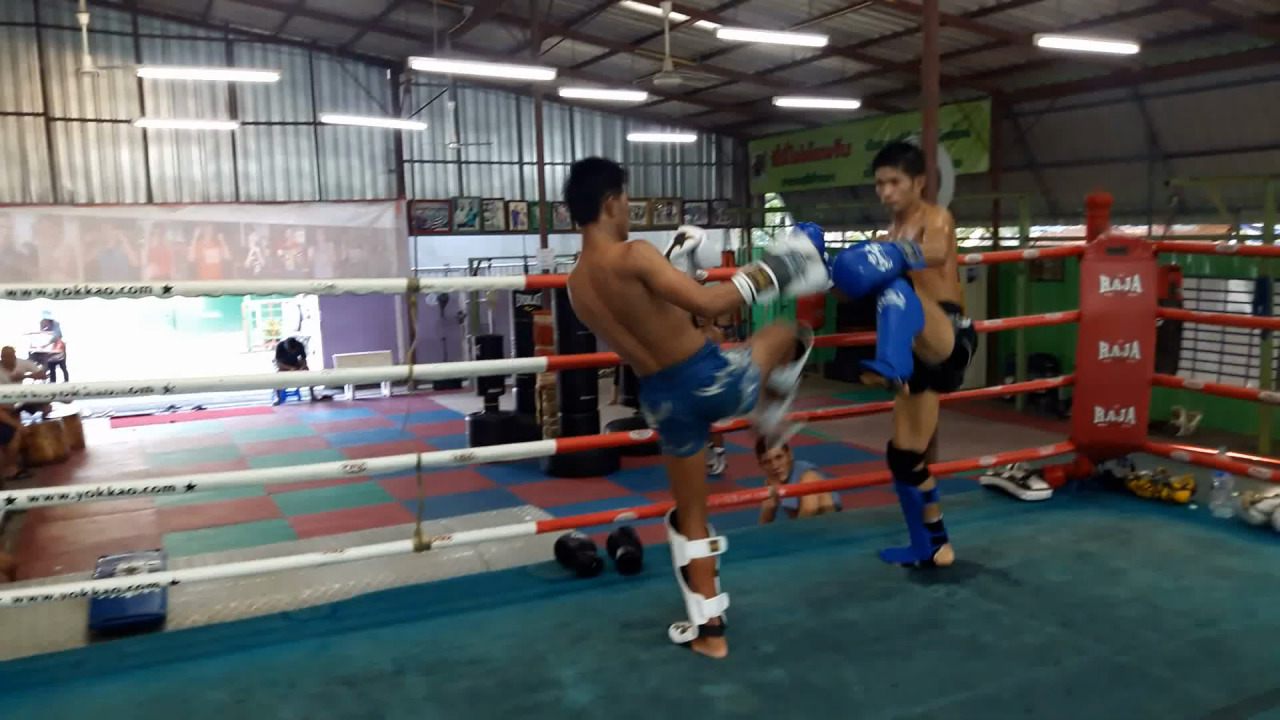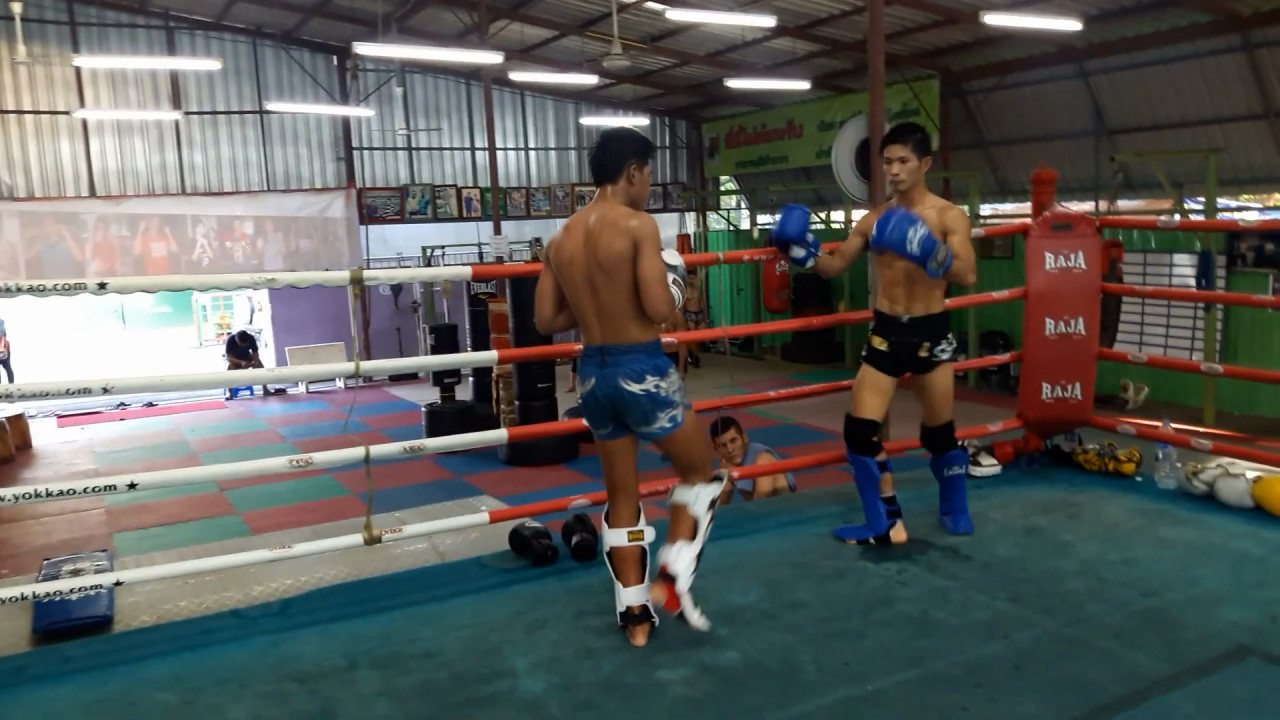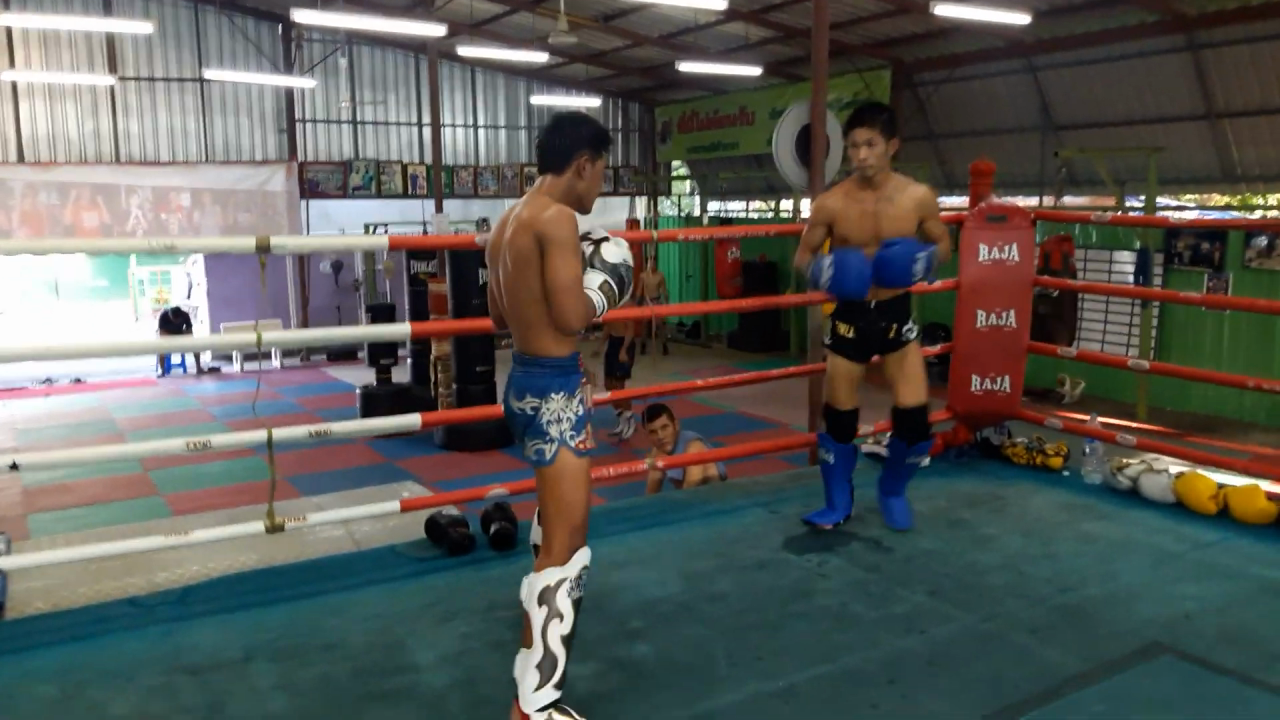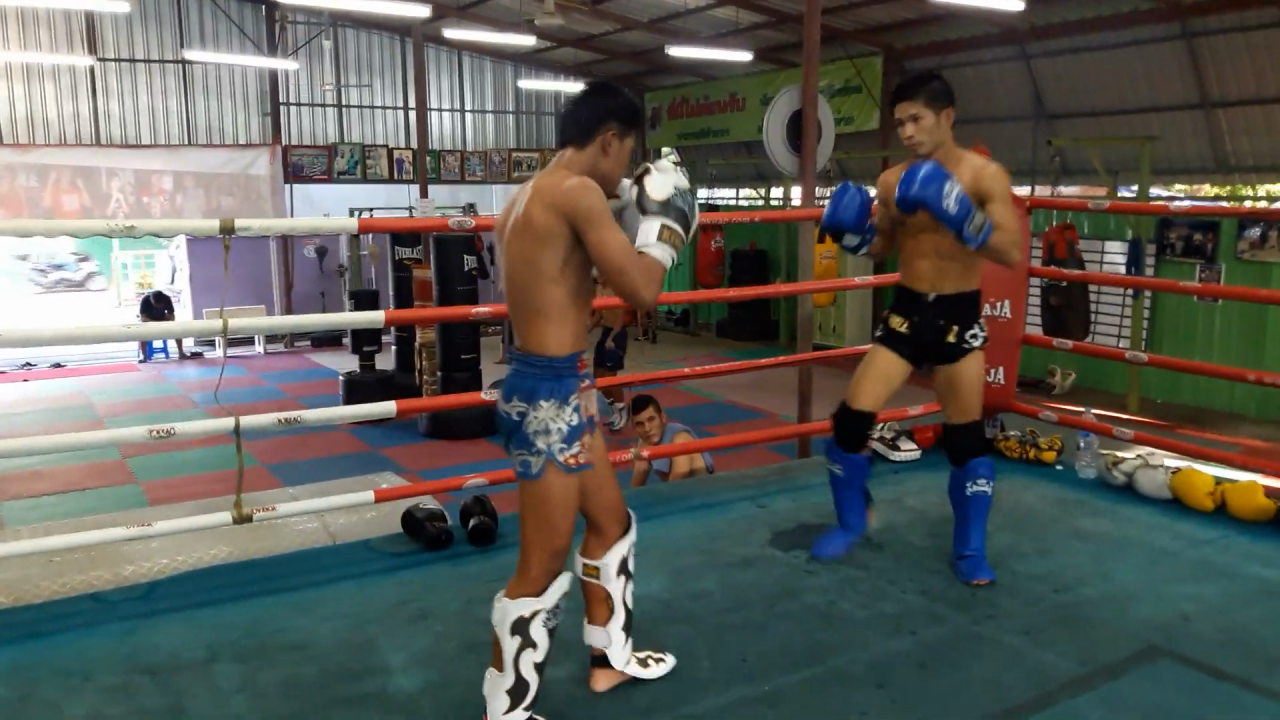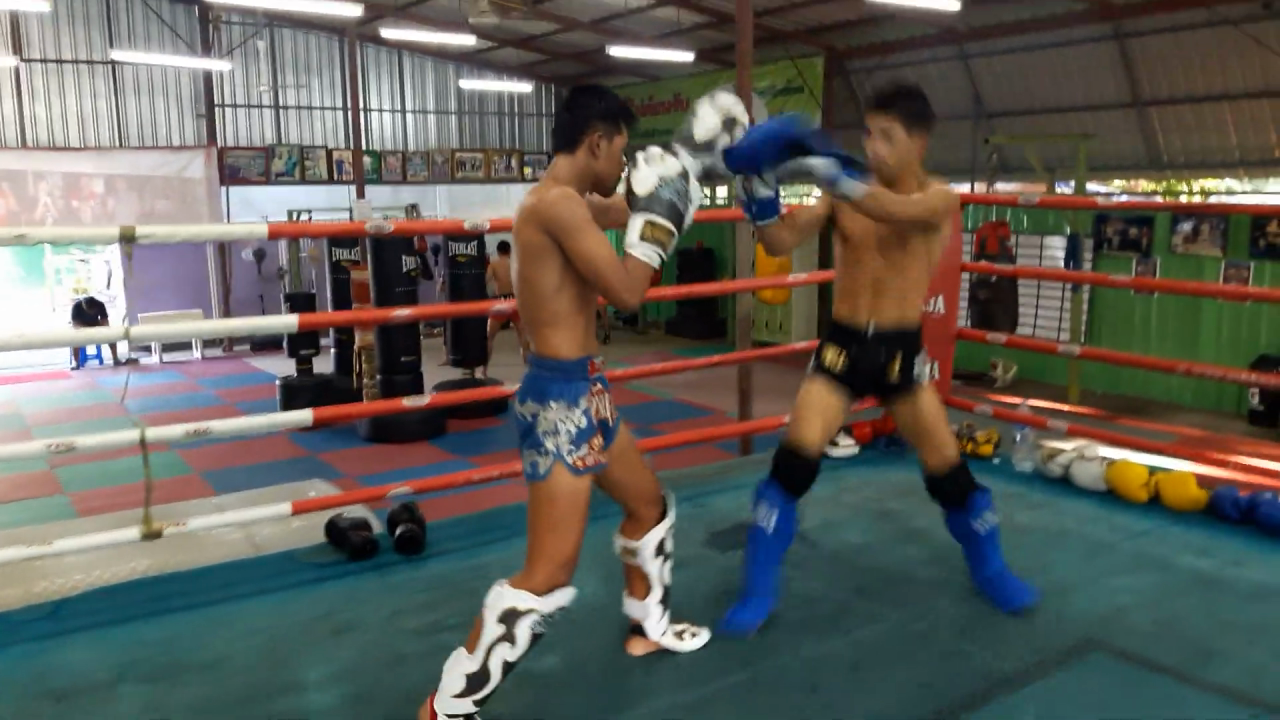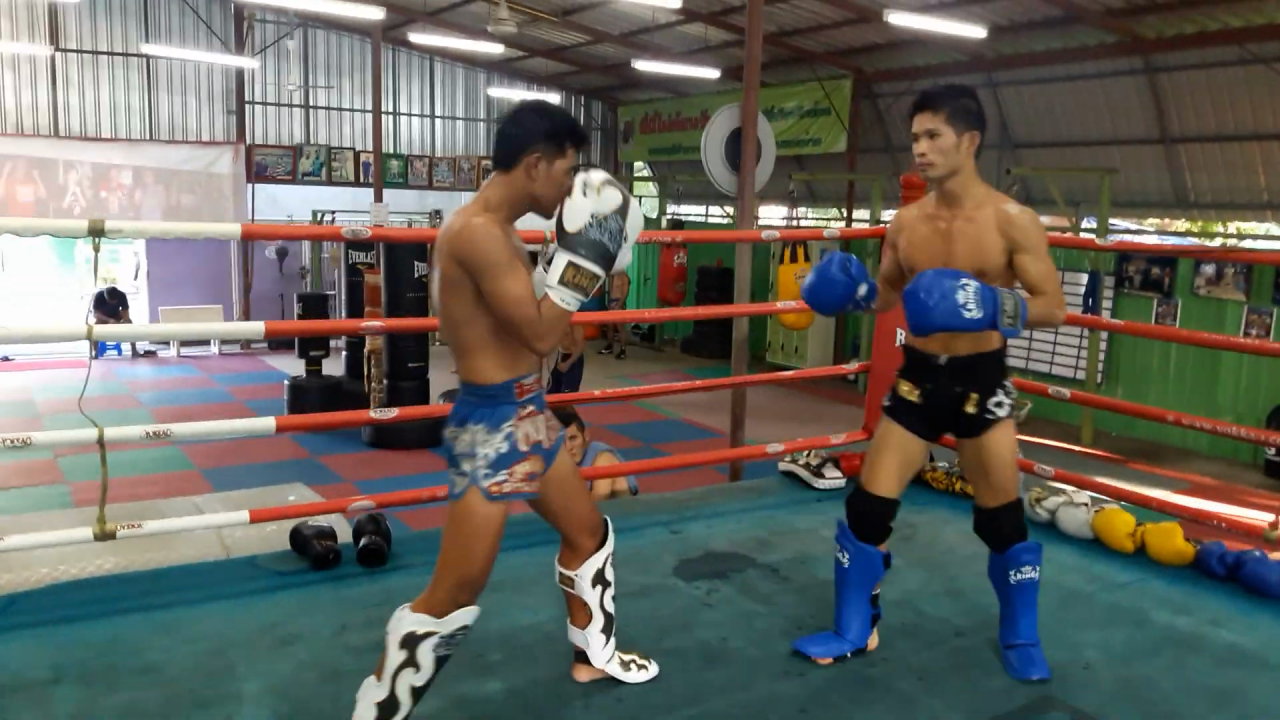
dt=0.5s
person 1, frame 1
left shoulder: (576, 284)
right shoulder: (631, 255)
right elbow: (706, 304)
left wrist: (677, 263)
right wrist: (767, 272)
left hip: (663, 397)
right hip: (711, 374)
left knee: (689, 515)
right knee: (787, 335)
left ankle: (708, 628)
right ankle: (770, 412)
person 1, frame 2
left shoulder: (562, 239)
right shoulder: (636, 225)
left elbow: (546, 321)
right elbow: (659, 309)
right wrist: (673, 277)
left hip: (595, 376)
right hip: (644, 372)
left knee: (622, 500)
right knee: (702, 473)
left ankle: (635, 613)
right ankle: (672, 580)
person 1, frame 3
left shoulder: (507, 223)
right shoulder: (556, 217)
right elbow: (572, 317)
right wrist: (607, 276)
left hip: (525, 381)
right hip: (554, 389)
left knee: (559, 506)
right knee: (564, 547)
left ankle: (546, 606)
person 1, frame 4
left shoulder: (525, 200)
right shoulder: (577, 192)
right elbow: (641, 291)
left wrist: (626, 211)
right wrist: (665, 221)
left hip: (556, 387)
right hip: (549, 395)
left knee: (611, 524)
right knee: (541, 570)
left ankle: (610, 655)
person 1, frame 5
left shoulder: (564, 201)
right shoulder: (556, 202)
left elbow: (617, 213)
right elbow: (627, 291)
left wrist: (665, 175)
right wrist: (659, 209)
left hip: (583, 392)
right hip: (561, 398)
left knee: (650, 507)
right knee: (547, 577)
left ankle: (648, 626)
person 1, frame 6
left shoulder: (497, 229)
right shoulder: (476, 230)
right elbow: (541, 337)
left wrist: (585, 252)
right wrist: (585, 249)
left hip: (529, 413)
right hip: (488, 424)
left knee: (589, 533)
right knee: (453, 596)
left ankle: (594, 652)
person 2, frame 1
left shoulder: (935, 217)
right shoulder: (889, 236)
left elbow: (937, 253)
right elbow: (857, 286)
left wrist: (893, 255)
right wrist: (823, 268)
left hip: (950, 337)
right hip: (920, 352)
left knee: (897, 289)
right knee: (904, 455)
left ankle: (889, 365)
right ankle: (929, 545)
person 2, frame 2
left shoulder: (948, 216)
right shoulder: (871, 221)
left elbow: (967, 276)
right elbow: (835, 265)
left wrist: (928, 247)
right wrist: (804, 251)
left hip: (931, 333)
right hip: (884, 335)
left knee: (939, 435)
right knee: (860, 431)
left ankle: (954, 509)
right ankle: (883, 522)
person 2, frame 3
left shoulder: (919, 197)
right shoulder: (830, 203)
left elbow: (944, 247)
right elbow: (803, 257)
left wrist: (922, 260)
right wrist: (824, 270)
left hip: (896, 317)
right hip: (848, 318)
left knee: (914, 421)
right knee: (839, 420)
left ankle: (892, 490)
right ankle: (837, 505)
person 2, frame 4
left shoulder: (986, 175)
right shoulder: (892, 182)
left elbow: (1015, 253)
left wrist: (960, 215)
right wrist: (855, 231)
left hip: (959, 316)
right hip: (905, 314)
left knee: (966, 440)
right knee: (851, 421)
left ankle: (970, 551)
right ankle: (850, 520)
person 2, frame 5
left shoulder: (937, 201)
right shoulder: (843, 195)
left elbow: (888, 212)
right elbow: (781, 244)
left wrist: (824, 168)
right wrist: (759, 190)
left hip: (900, 353)
right hip: (842, 346)
left knee: (950, 476)
right knee: (793, 465)
left ankle: (991, 572)
right ankle: (757, 593)
person 2, frame 6
left shoulder: (1012, 220)
right shoulder: (905, 222)
left elbow: (1053, 307)
left wrist: (989, 306)
right wrist: (856, 291)
left hip: (981, 381)
right hip: (918, 377)
left knee: (1003, 521)
right knee: (867, 507)
left ankle: (1020, 639)
right ankle: (853, 629)
